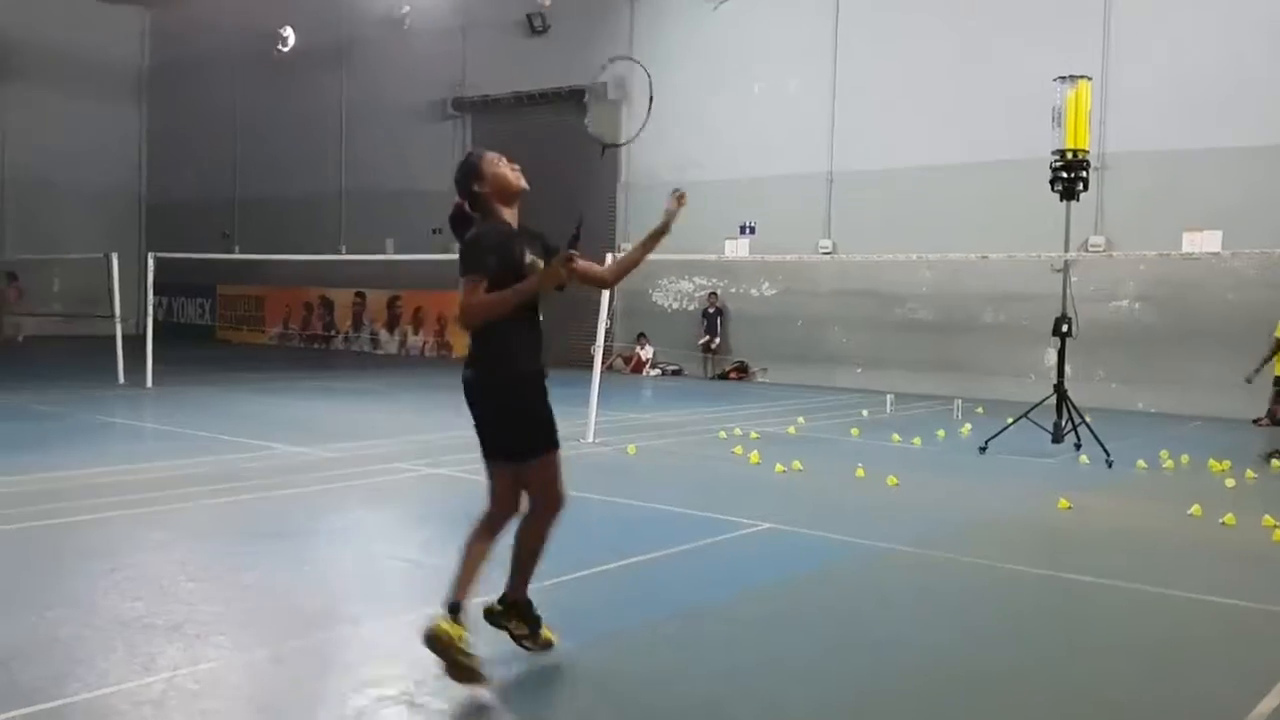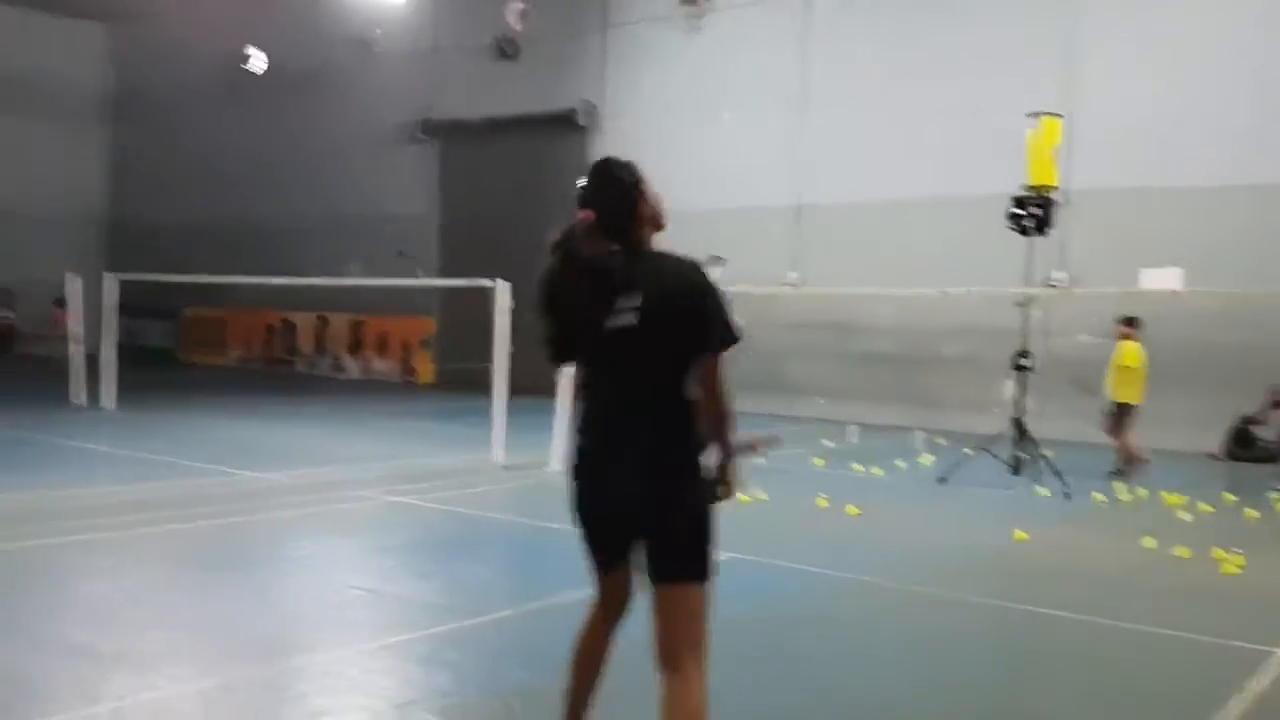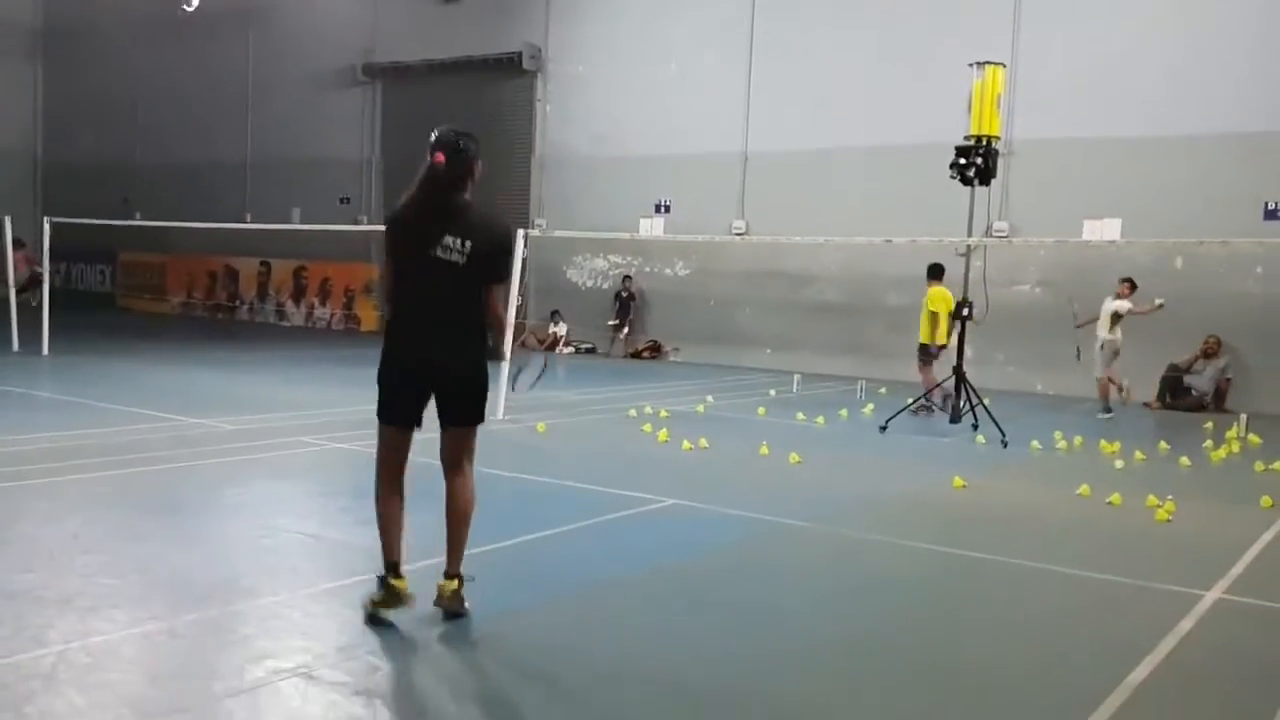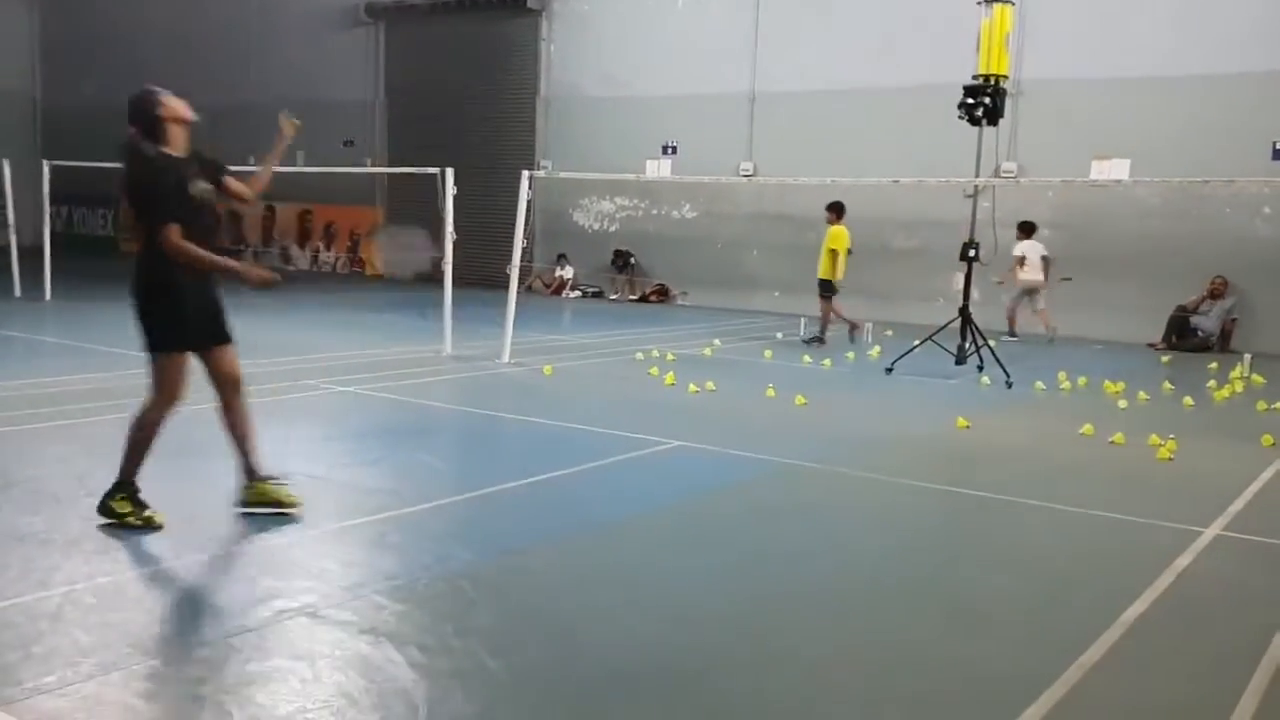
dt=1s
person 1, frame 1
left shoulder: (528, 239)
right shoulder: (483, 236)
left elbow: (608, 278)
right elbow: (470, 315)
left wrist: (661, 230)
right wrist: (535, 284)
left hip: (515, 381)
right hip: (503, 381)
left knee: (503, 506)
right knee: (547, 499)
left ankle: (453, 618)
right ankle: (512, 602)
person 1, frame 2
left shoulder: (581, 285)
right shoulder: (684, 279)
right elbow: (710, 394)
right wrist: (724, 460)
left hip: (598, 473)
right hip: (669, 476)
left knee: (610, 607)
right knee: (684, 662)
person 1, frame 3
left shoulder: (409, 217)
right shoulder: (493, 233)
left elbow: (388, 292)
right elbow: (494, 311)
right wrist: (496, 340)
left hip: (405, 355)
right hip: (462, 361)
left knee: (389, 469)
right knee: (459, 470)
left ankle: (393, 577)
right ankle: (451, 581)
person 1, frame 4
left shoulder: (198, 163)
right shoulder: (155, 171)
left elbow: (248, 192)
right elbow: (172, 245)
left wrist: (280, 146)
right wrist: (240, 270)
left hip: (198, 289)
right hip: (163, 292)
left knee: (231, 382)
right knee: (167, 397)
left ankle: (253, 479)
right ankle: (120, 493)
